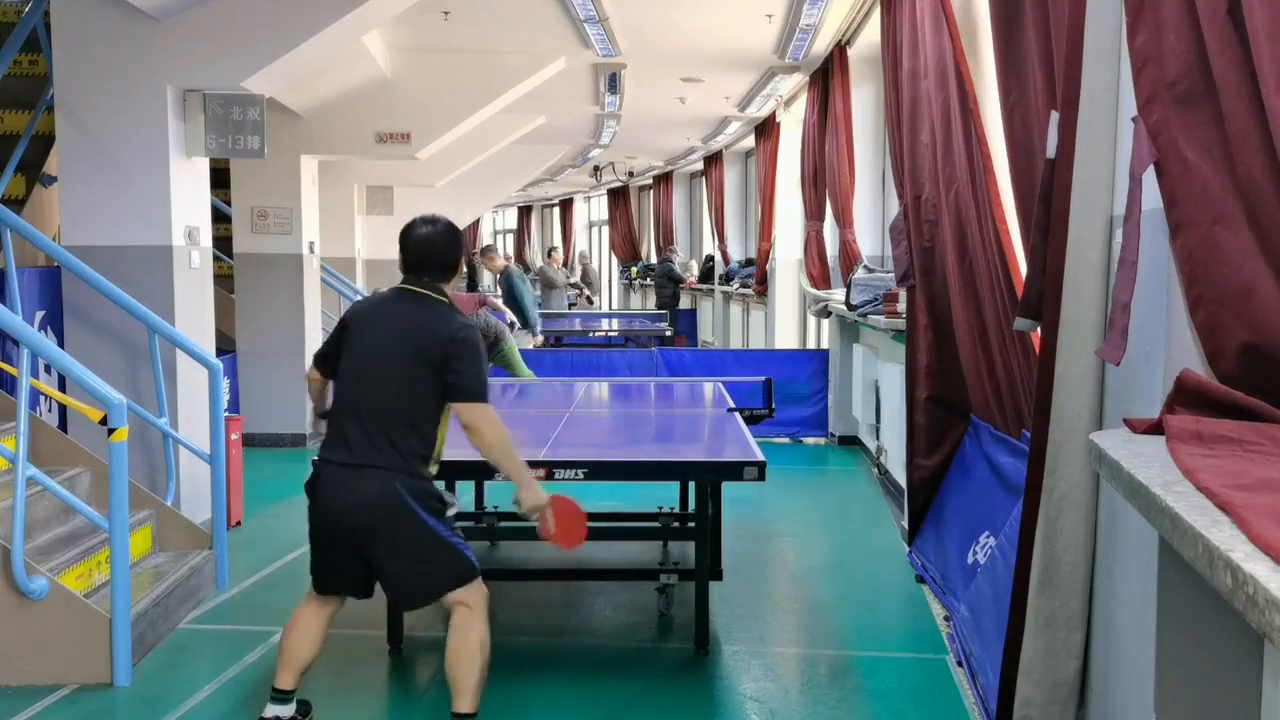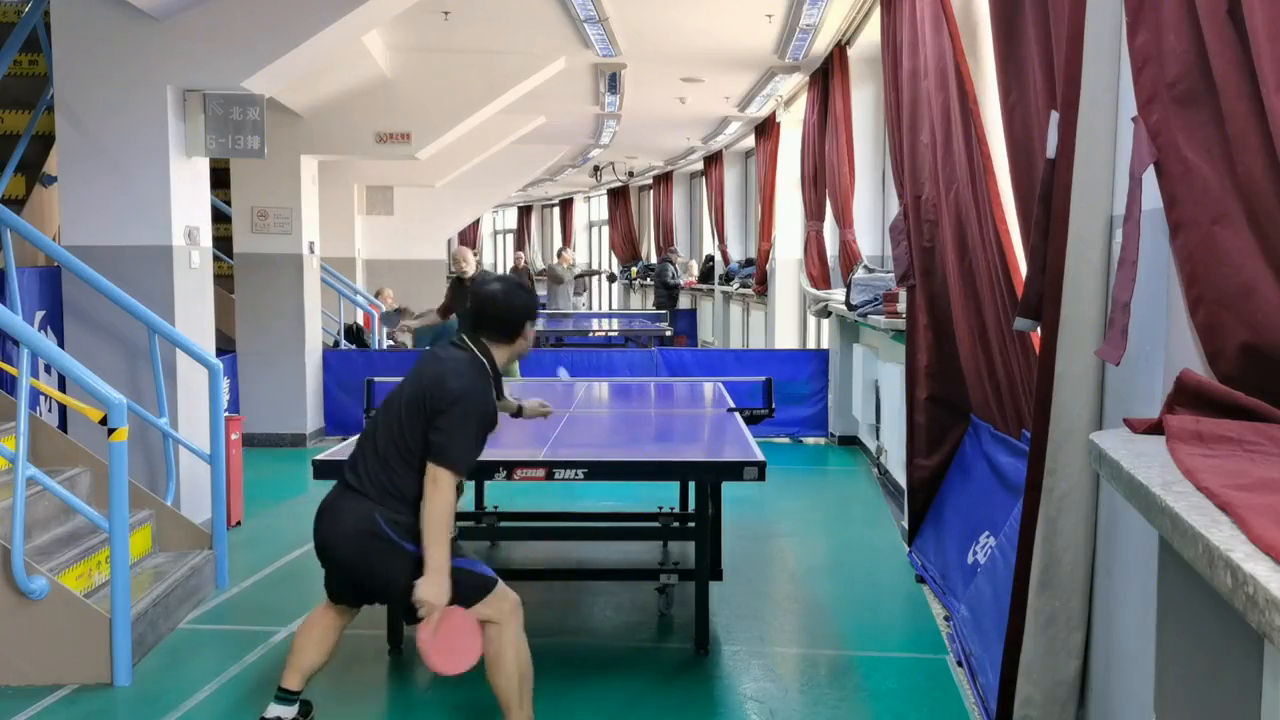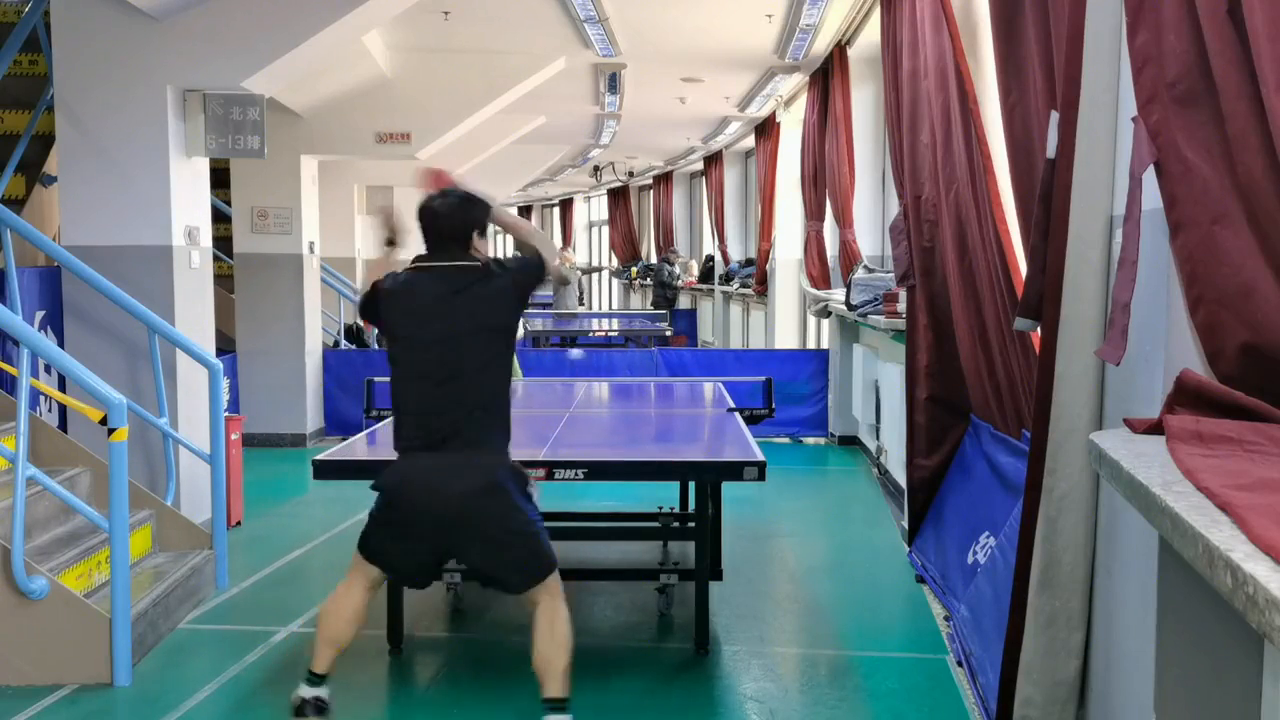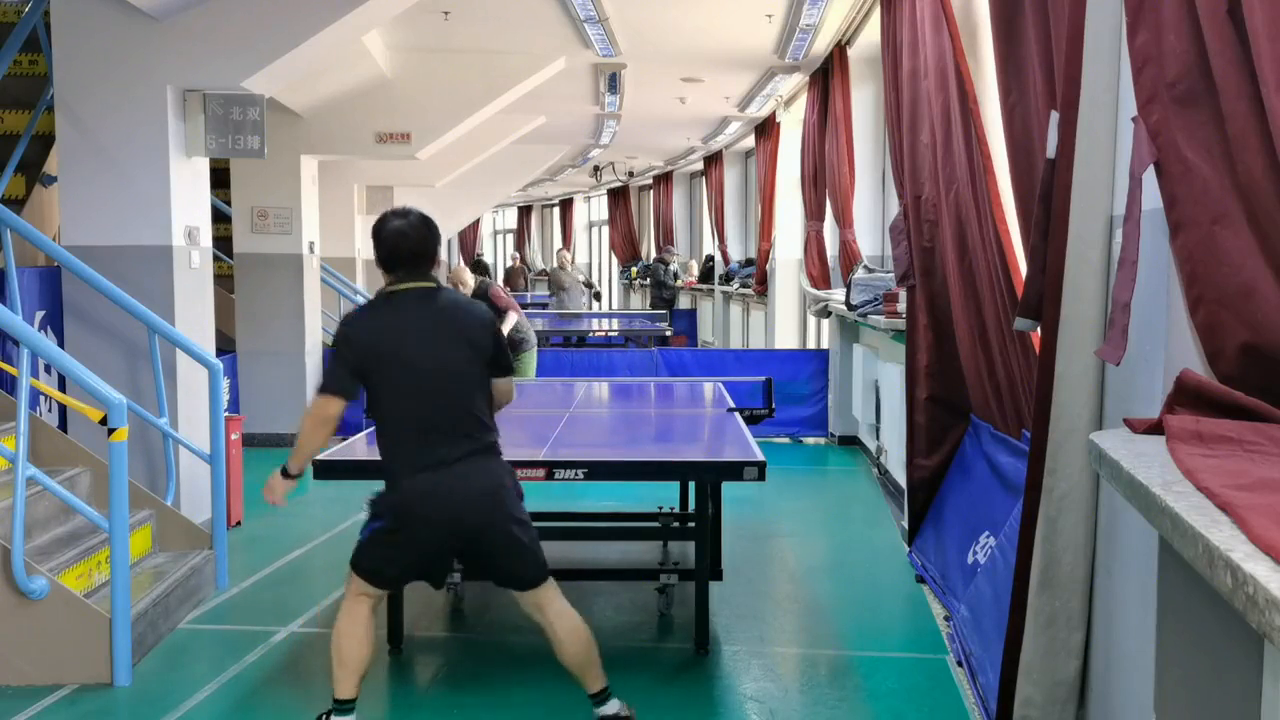
dt=0.4s
person 1, frame 1
left shoulder: (363, 312)
right shoulder: (457, 333)
left elbow: (317, 376)
right elbow: (475, 421)
left wrist: (324, 413)
right wrist: (525, 482)
left hip: (332, 485)
right hip: (393, 492)
left knee: (322, 597)
right knee: (470, 601)
person 1, frame 2
left shoulder: (448, 356)
right shoulder: (471, 392)
right elbow: (439, 484)
left wrist: (517, 407)
right wrist: (436, 573)
left hip: (336, 517)
right hip: (381, 528)
left knee: (338, 605)
right knee: (503, 611)
person 1, frame 3
left shoulder: (399, 289)
right shoulder: (503, 283)
left elbow: (369, 310)
right elbow: (546, 253)
left wrist: (389, 247)
right wrist: (499, 213)
left hip: (414, 477)
right hip: (485, 480)
left knee: (361, 578)
right knee: (548, 595)
person 1, frame 4
left shoulder: (359, 326)
right shoulder: (475, 314)
left elbow: (326, 410)
right elbow: (503, 393)
left wrist: (289, 472)
left hip: (415, 498)
right hip: (487, 486)
left knee: (360, 595)
right knee: (544, 601)
